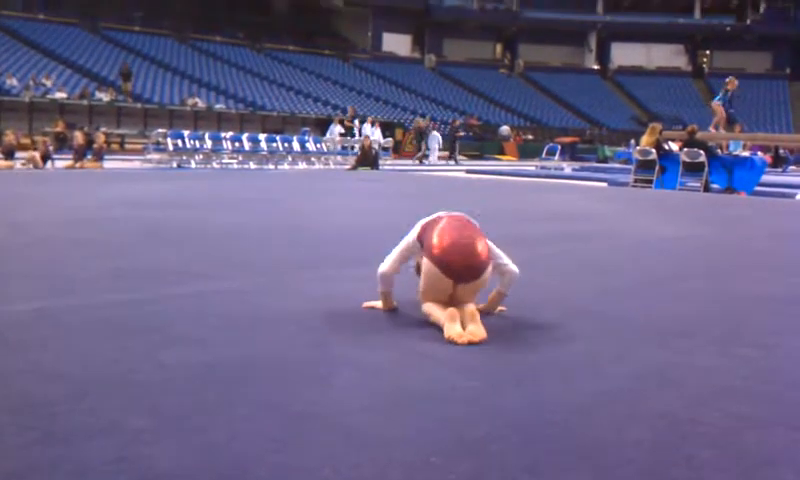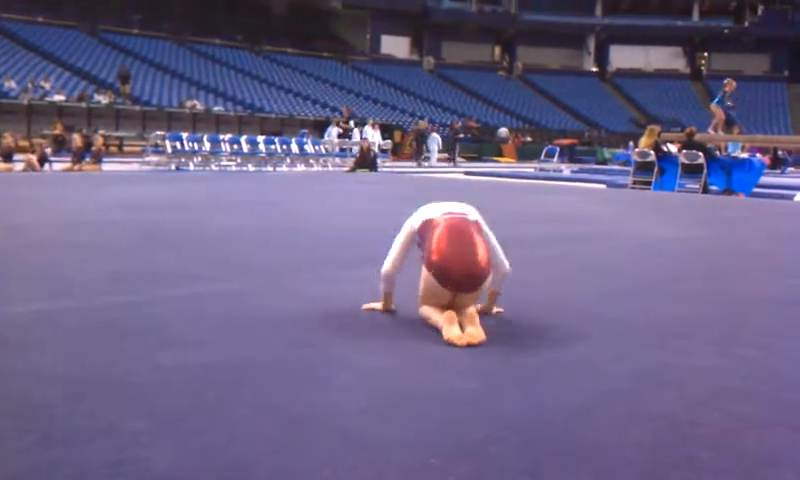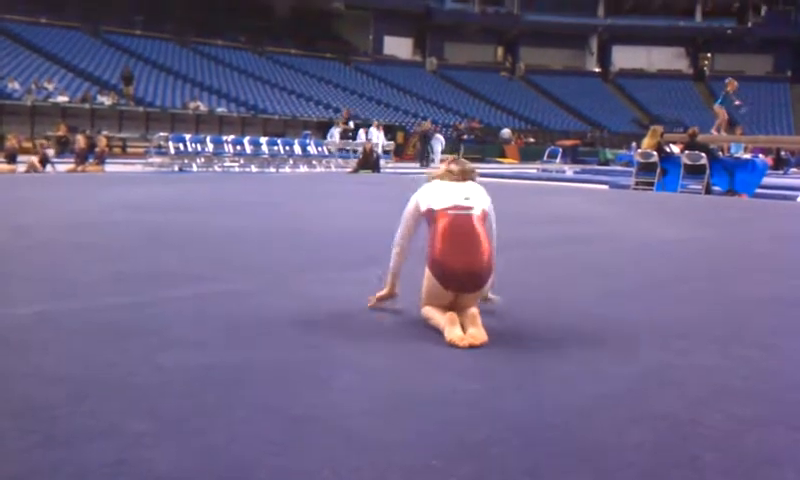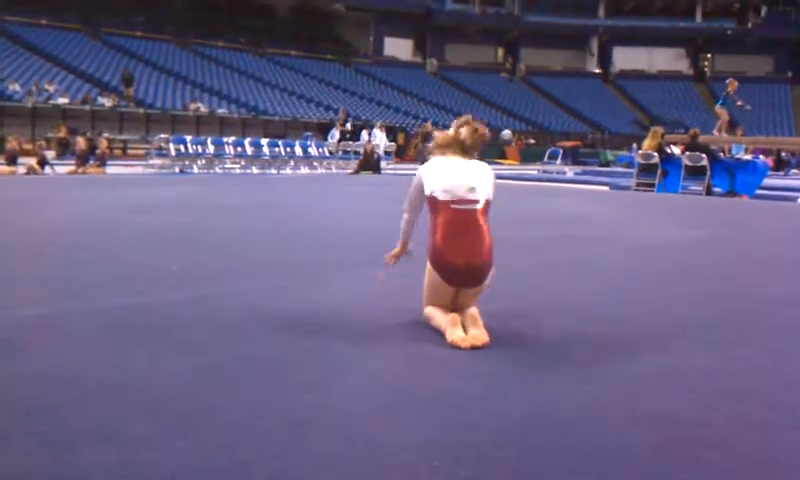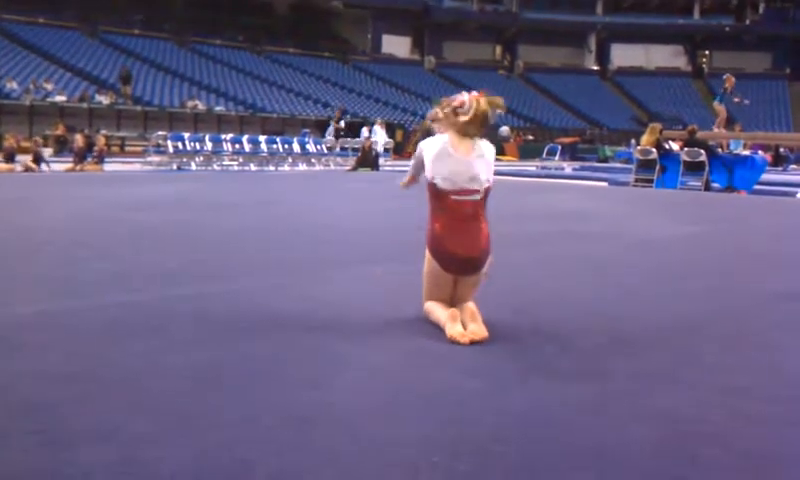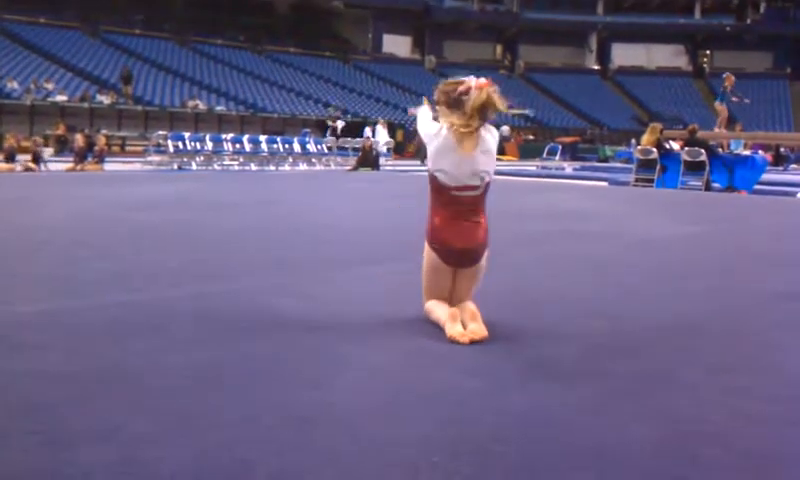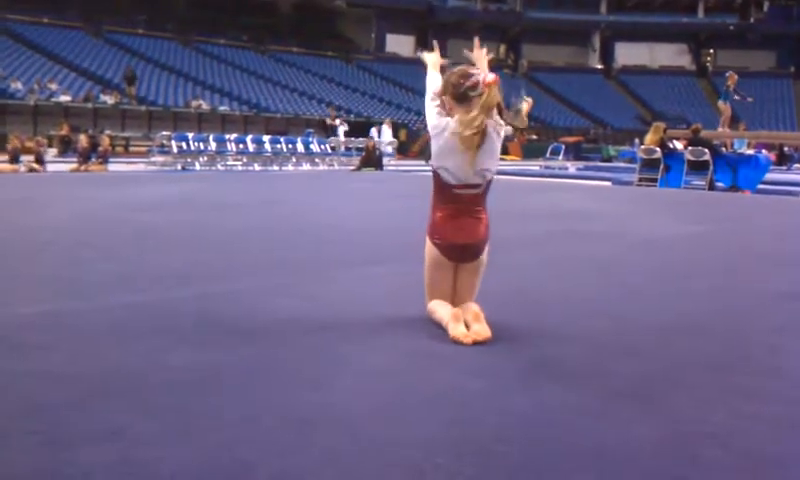
dt=0.1s
person 1, frame 1
left shoulder: (424, 226)
left elbow: (385, 270)
right elbow: (512, 271)
left wrist: (387, 303)
right wrist: (491, 305)
left hip: (441, 248)
right hip: (476, 249)
left knee: (430, 303)
right knee: (463, 303)
left ankle: (446, 317)
right ankle: (470, 314)
person 1, frame 2
left shoulder: (421, 216)
right shoulder: (472, 214)
left elbow: (389, 268)
right elbow: (503, 267)
left wrist: (386, 303)
right wrist: (488, 305)
left hip: (441, 258)
right hip: (478, 264)
left knee: (428, 306)
right knee: (463, 306)
left ankle: (444, 320)
right ankle: (470, 316)
person 1, frame 3
left shoulder: (425, 191)
right shoulder: (481, 192)
left elbow: (400, 246)
left wrist: (390, 287)
right wrist: (485, 289)
left hip: (443, 259)
right hip: (479, 263)
left knee: (430, 307)
right knee: (466, 307)
left ankle: (448, 323)
right ankle: (472, 317)
person 1, frame 4
left shoulder: (428, 168)
right shoulder: (485, 170)
left elbow: (409, 213)
left wrist: (402, 246)
left hip: (445, 254)
right hip: (480, 257)
left knee: (432, 307)
right knee: (467, 307)
left ankle: (448, 324)
right ankle: (472, 320)
person 1, frame 5
left shoulder: (431, 146)
right shoulder: (488, 150)
left wrist: (410, 178)
left hip: (442, 242)
right hip: (478, 244)
left knee: (433, 302)
right knee: (463, 301)
left ankle: (447, 318)
right ankle: (469, 314)
person 1, frame 6
left shoulder: (435, 132)
right shoulder: (490, 136)
left wrist: (423, 111)
left hip: (442, 234)
right hip: (476, 236)
left knee: (434, 301)
right knee: (462, 300)
left ankle: (447, 318)
right ankle: (469, 315)
person 1, frame 7
left shoulder: (441, 128)
right shoulder: (495, 130)
left elbow: (431, 97)
right elbow: (489, 100)
left wrist: (433, 66)
right wrist: (482, 67)
left hip: (443, 229)
right hip: (477, 232)
left knee: (436, 301)
right knee: (465, 301)
left ankle: (451, 319)
right ankle: (471, 315)
